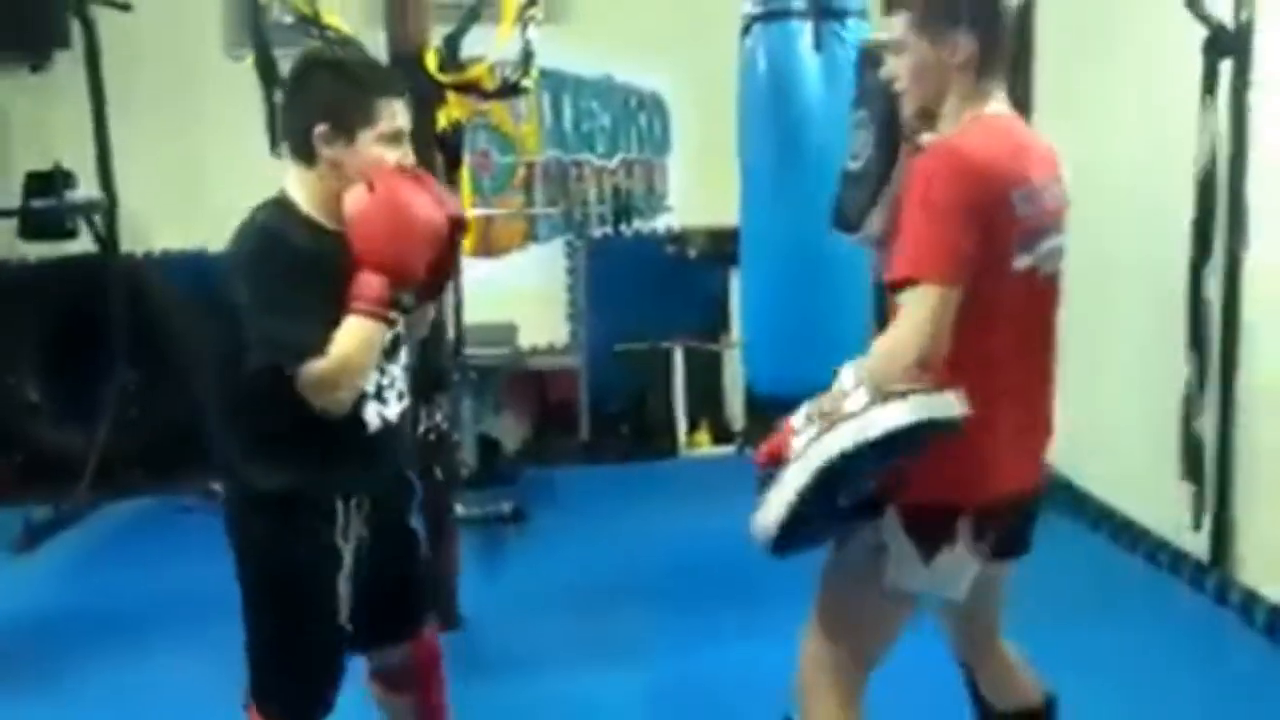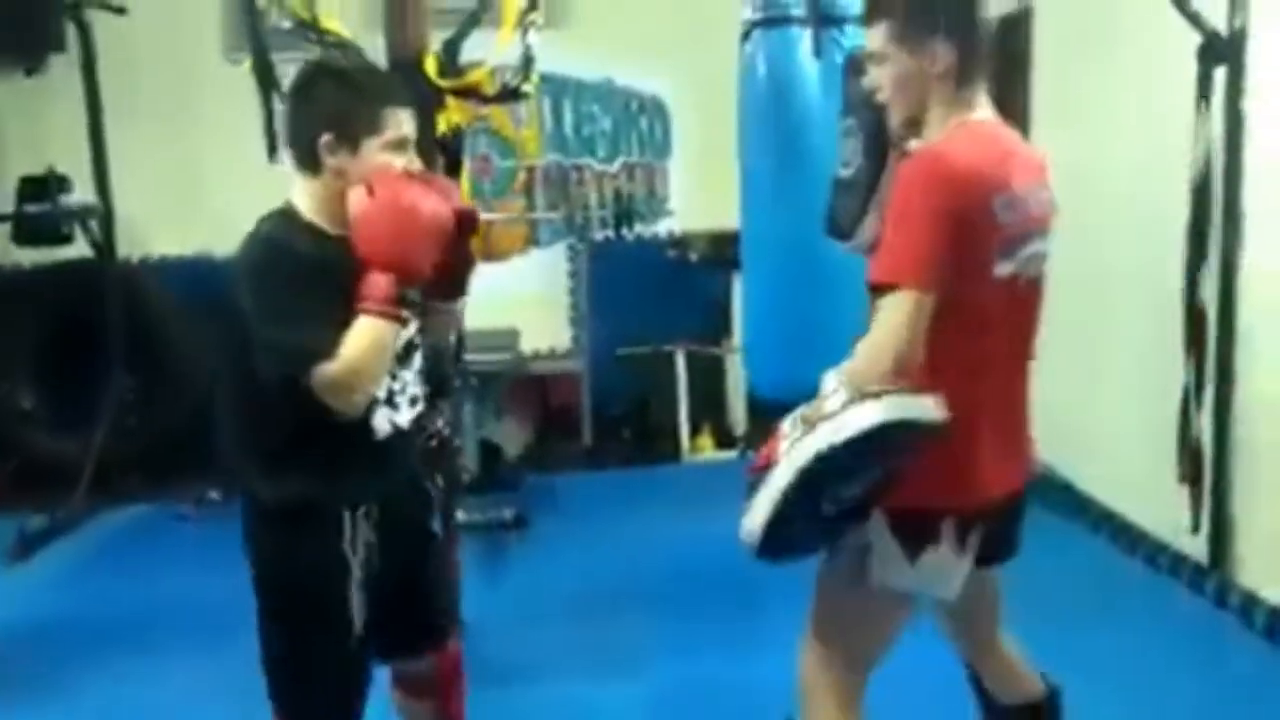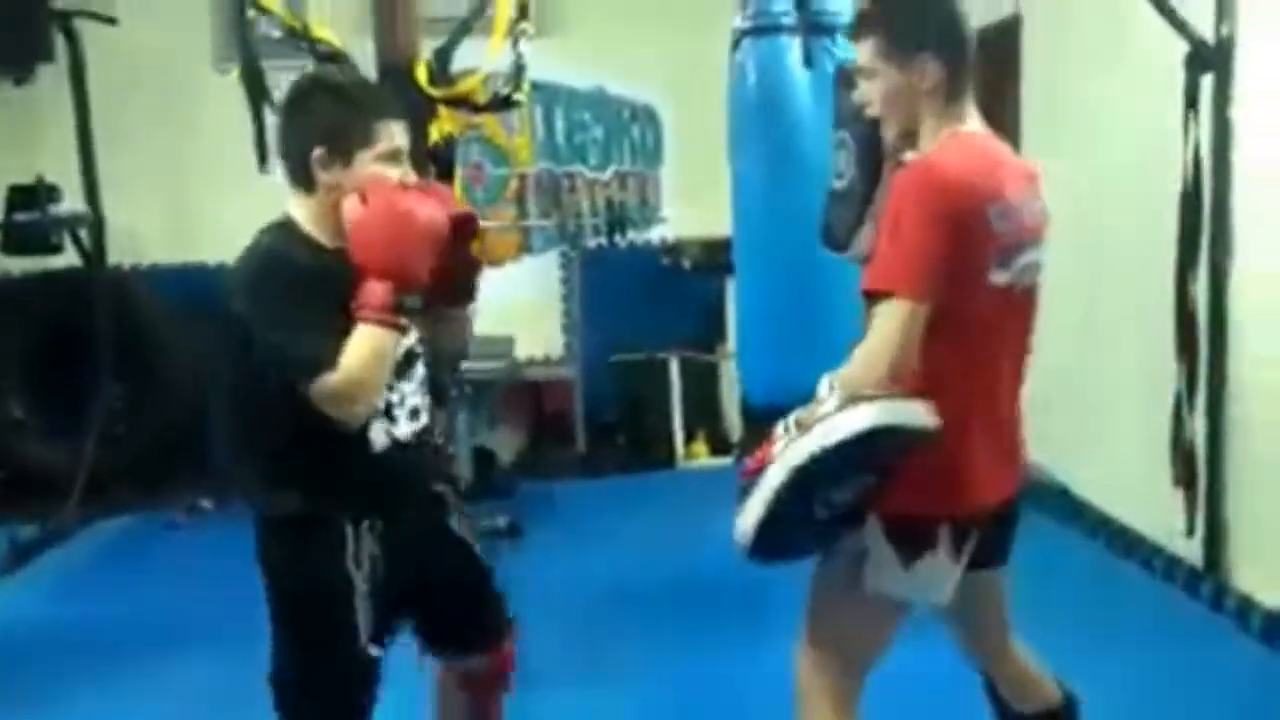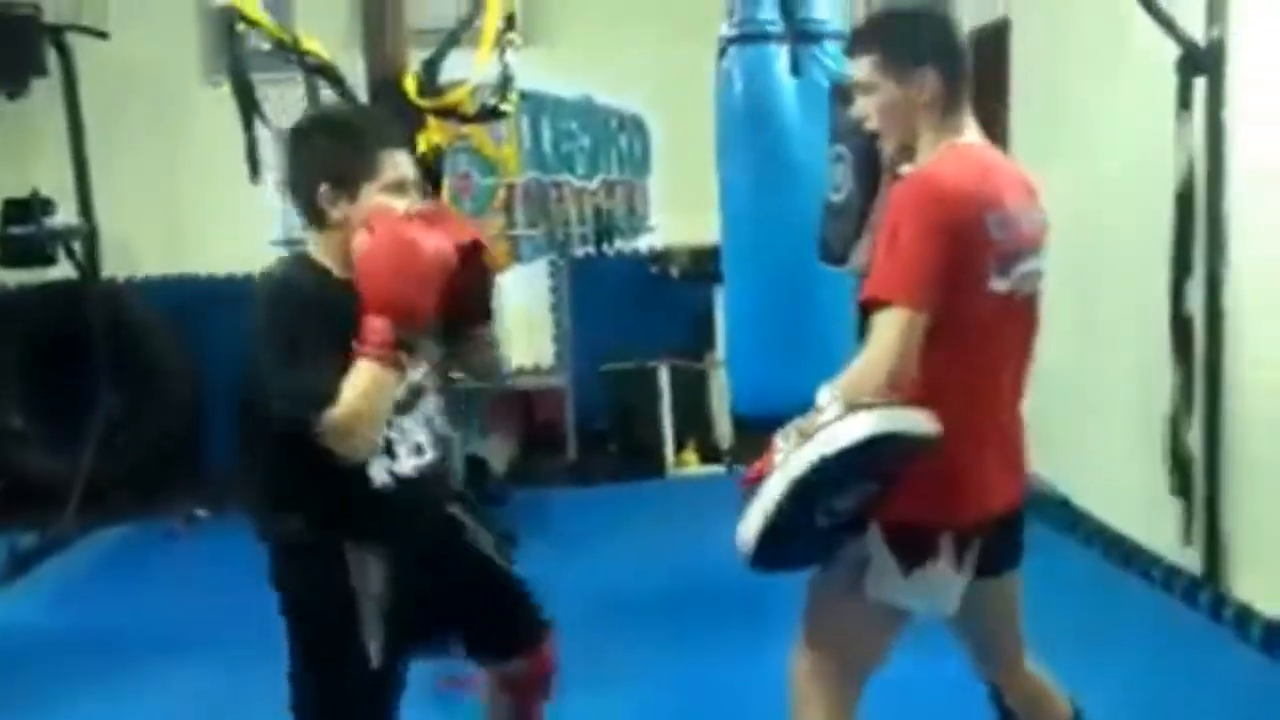
dt=0.1s
person 1, frame 1
left shoulder: (953, 162)
right shoulder: (1029, 156)
left elbow: (916, 346)
right elbow: (889, 239)
right wrist: (900, 153)
left hip: (939, 471)
right hip: (1004, 460)
right knee: (980, 643)
person 1, frame 2
left shoulder: (935, 171)
right shoulder: (1020, 165)
left elbow: (894, 351)
right elbow: (876, 239)
left hip: (926, 475)
right hip: (993, 464)
right knee: (981, 639)
person 1, frame 3
left shoulder: (929, 181)
right shoulder: (1013, 176)
left elbow: (889, 358)
right elbow: (872, 250)
left wrist: (800, 433)
right wrist: (878, 170)
left hip: (920, 481)
right hip: (988, 468)
right knee: (993, 648)
person 1, frame 4
left shoulder: (927, 191)
right shoulder: (1011, 185)
left elbow: (886, 371)
left wrist: (799, 440)
left hip: (921, 490)
right hip: (993, 480)
right knee: (1004, 662)
person 2, frame 1
left shoulder: (359, 224)
right shoulder: (269, 248)
left elbow: (407, 336)
right elbow: (331, 385)
left wrist: (426, 269)
right wrist: (387, 276)
left hip: (374, 488)
right hip: (299, 511)
left knee: (408, 651)
person 2, frame 2
left shoulder: (368, 232)
right shoulder: (274, 256)
left elbow: (433, 333)
right elbow: (344, 389)
left wrist: (443, 263)
right wrist: (390, 278)
left hip: (394, 490)
right hip: (315, 518)
left knee: (430, 656)
person 2, frame 3
left shoulder: (375, 242)
right shoulder: (273, 272)
right elbow: (346, 399)
left wrist: (450, 272)
right wrist: (389, 287)
left hip: (409, 499)
right hip: (326, 531)
left knee: (483, 650)
person 2, frame 4
left shoulder: (405, 269)
right shoulder: (289, 300)
right elbow: (349, 434)
left wrist: (470, 292)
right wrist: (390, 320)
left hip: (425, 515)
right hip: (339, 550)
left knee: (528, 654)
